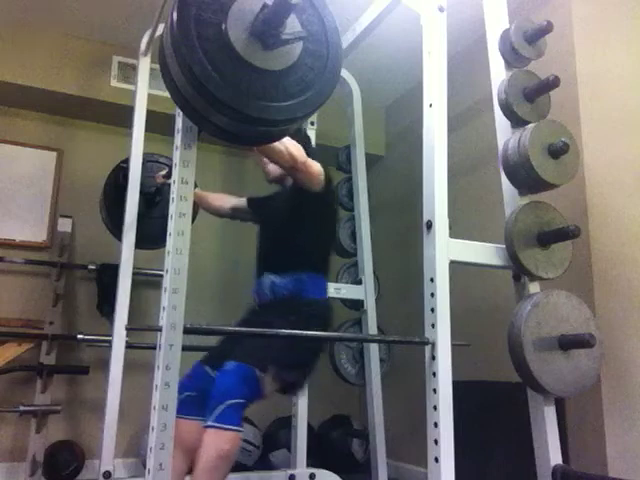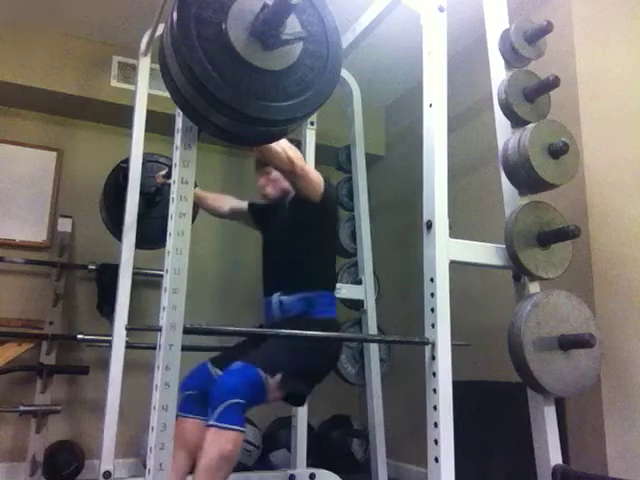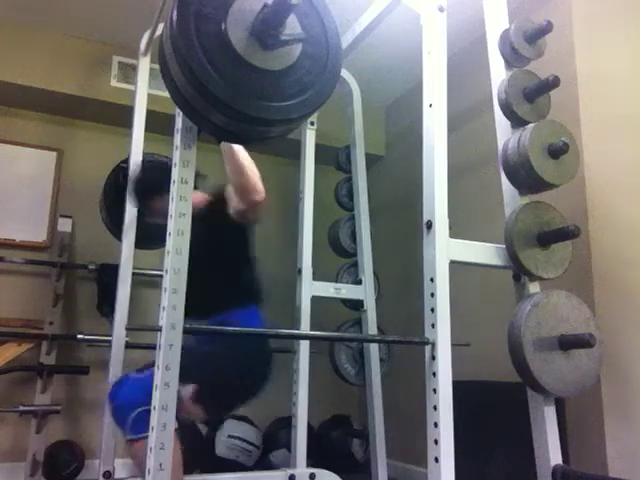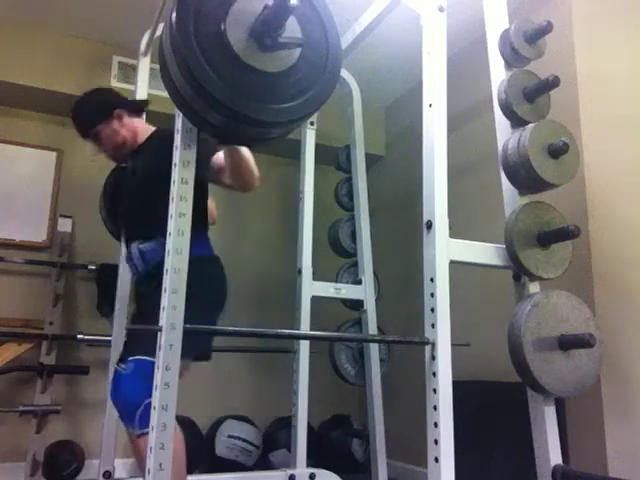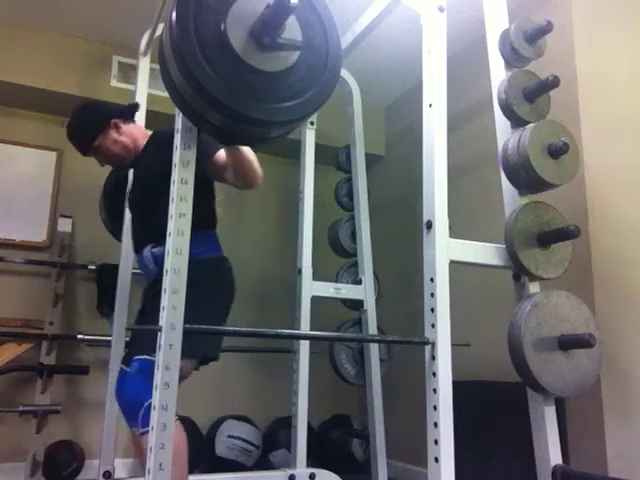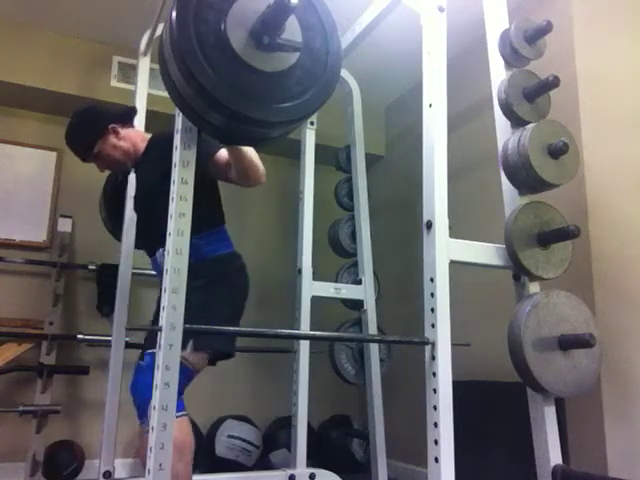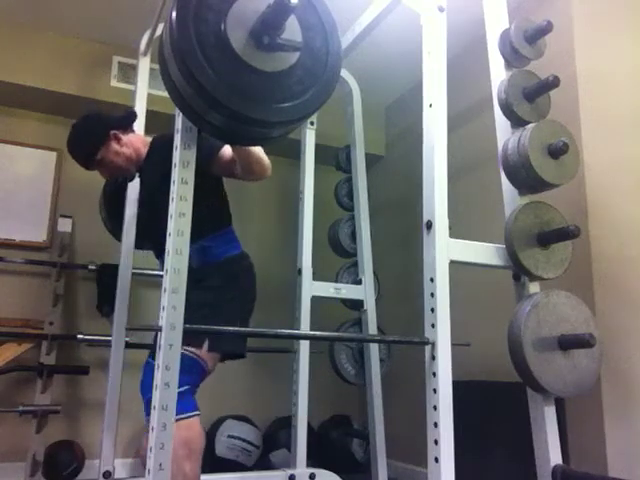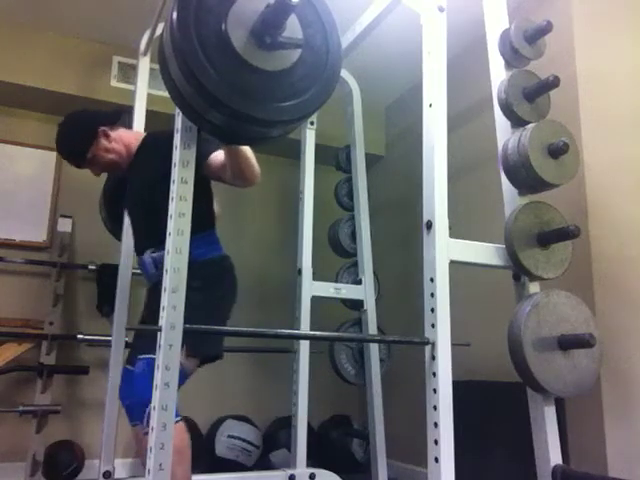
dt=0.3s
person 1, frame 1
left shoulder: (313, 188)
right shoulder: (275, 203)
left elbow: (294, 159)
right elbow: (226, 205)
left hip: (299, 313)
right hip: (268, 311)
left knee: (228, 391)
right knee: (195, 388)
person 1, frame 2
left shoulder: (312, 201)
right shoulder: (270, 211)
left elbow: (294, 165)
right elbow: (224, 204)
left hip: (310, 330)
right hip: (279, 327)
left knee: (230, 391)
right knee: (194, 389)
person 1, frame 3
left shoulder: (222, 214)
right shoulder: (194, 222)
left elbow: (253, 196)
left wrist: (228, 138)
left hip: (240, 346)
right hip: (209, 344)
left knee: (137, 397)
right knee: (127, 393)
person 1, frame 4
left shoulder: (175, 144)
right shoulder: (137, 163)
left elbow: (245, 180)
left hip: (190, 281)
right hip: (157, 285)
left knee: (139, 391)
right knee: (129, 389)
person 1, frame 5
left shoulder: (176, 145)
right shoulder: (141, 167)
left elbow: (248, 177)
left hip: (197, 281)
right hip: (167, 283)
left knee: (143, 393)
right knee: (133, 391)
person 1, frame 6
left shoulder: (177, 146)
right shoulder: (142, 172)
left elbow: (252, 175)
left hip: (212, 279)
right hip: (184, 283)
right knee: (148, 389)
person 1, frame 7
right shoulder: (147, 175)
left elbow: (258, 169)
left hip: (220, 280)
right hip: (192, 283)
left knee: (172, 389)
right knee: (157, 389)
person 1, frame 8
left shoulder: (171, 145)
right shoulder: (134, 170)
left elbow: (247, 175)
left hip: (201, 281)
left knee: (149, 393)
right knee: (136, 390)
